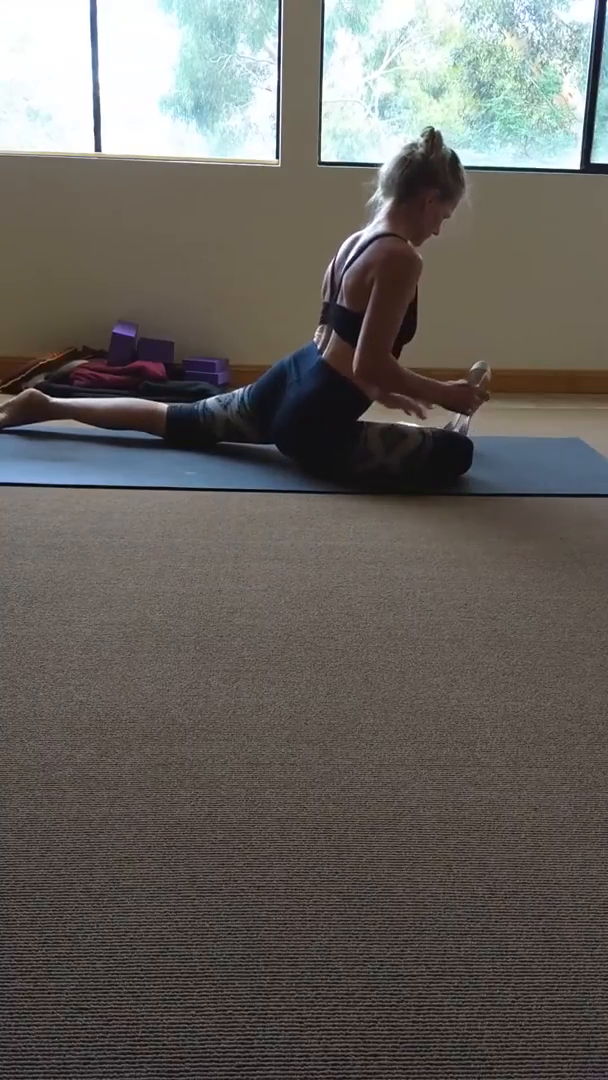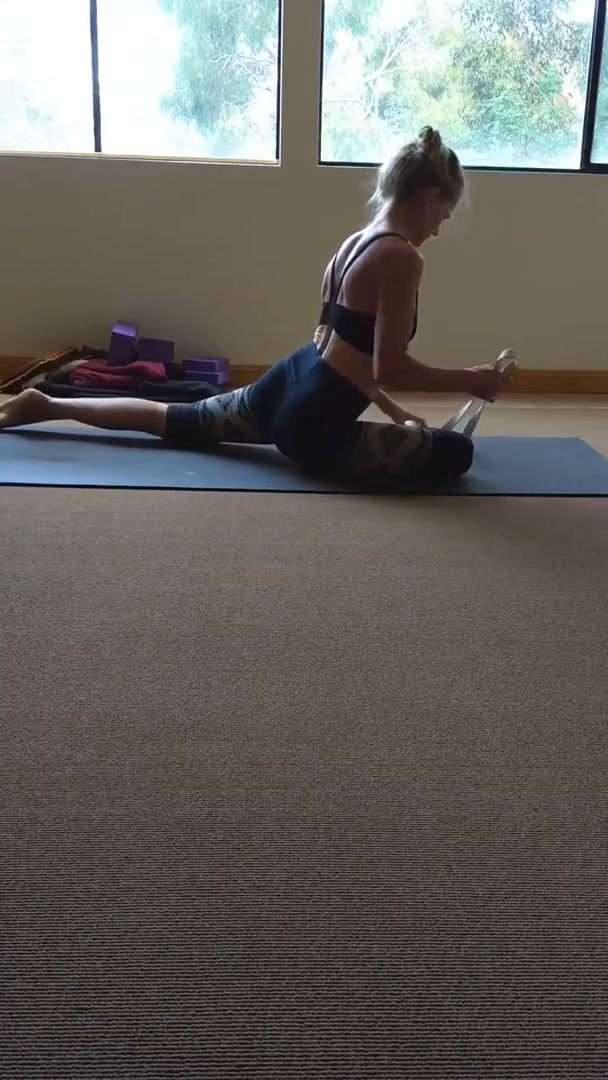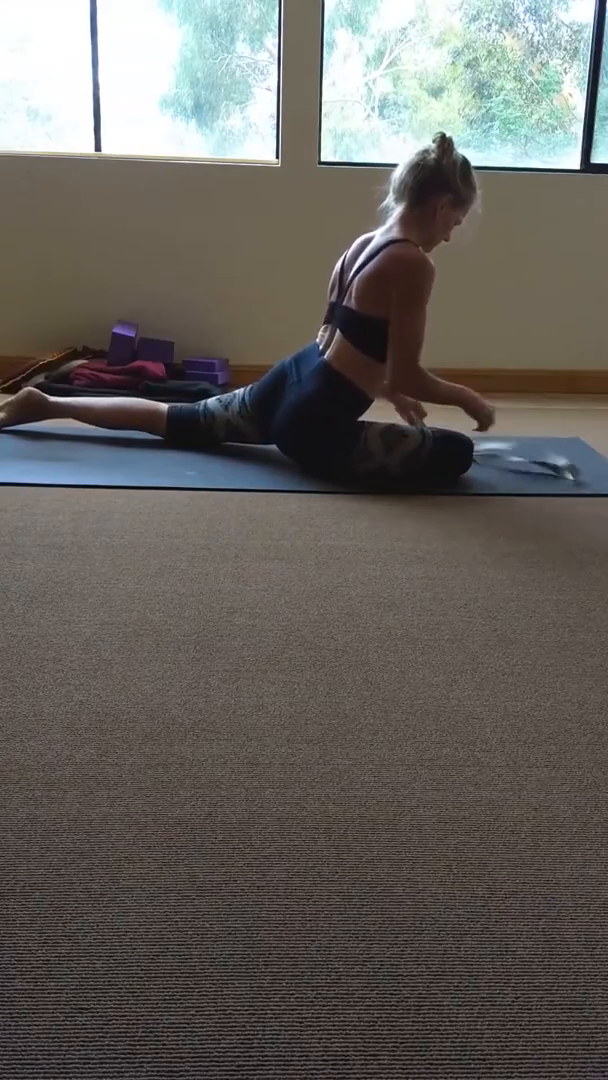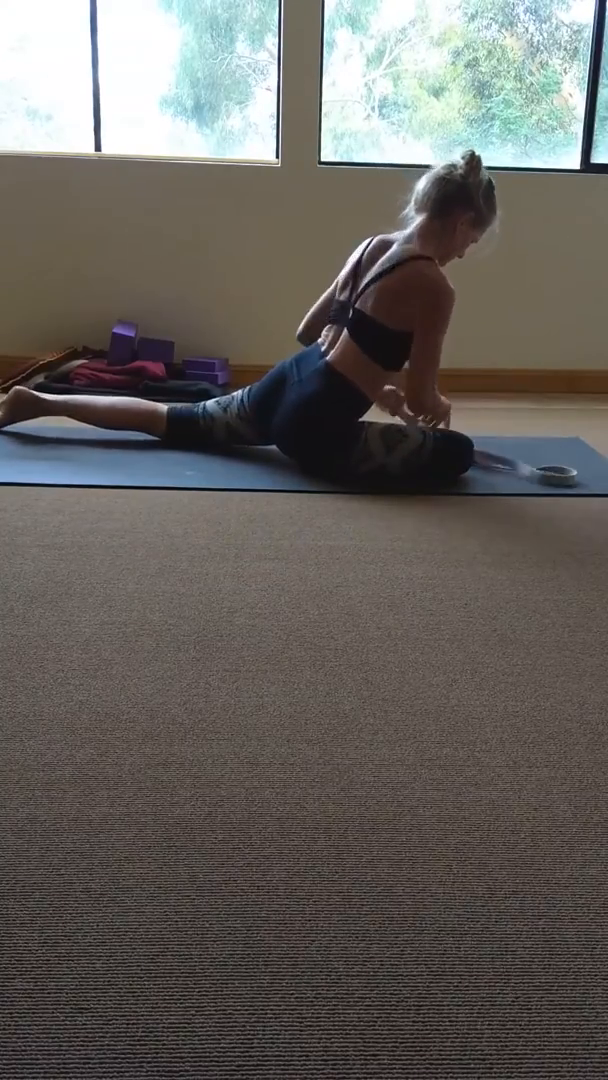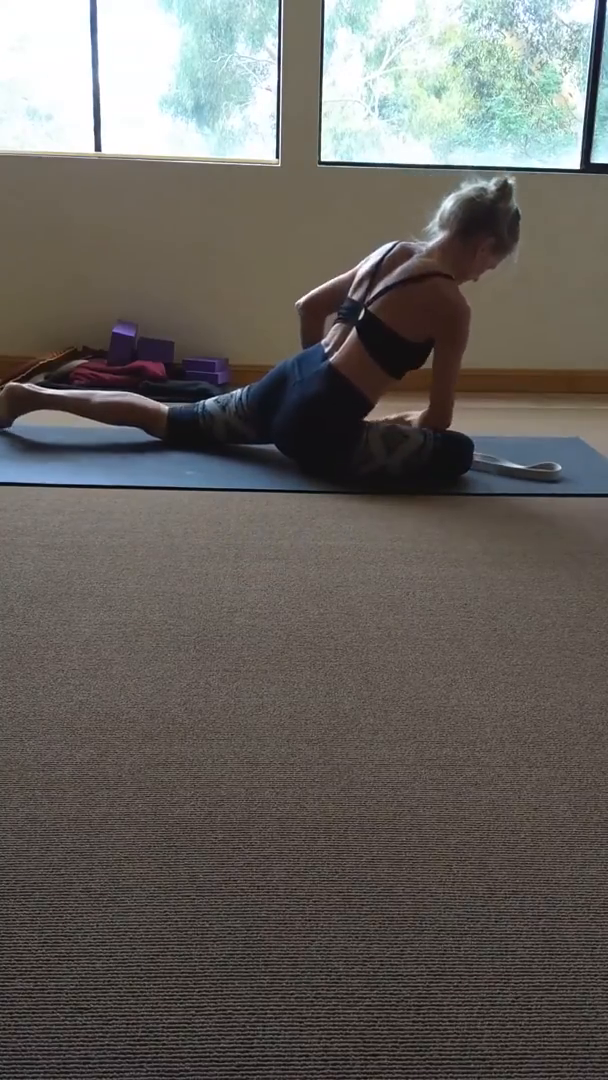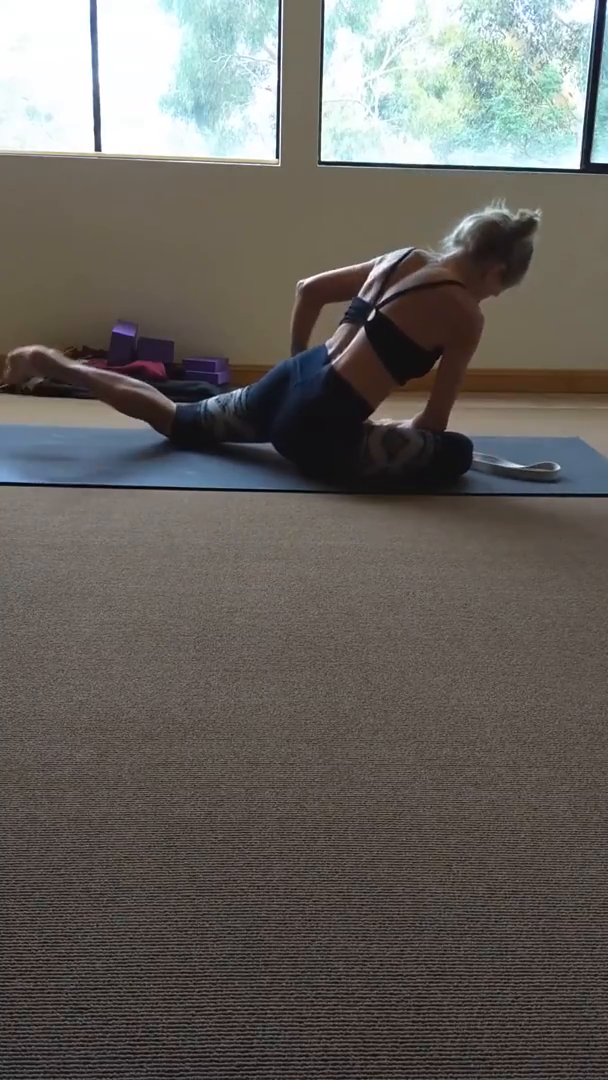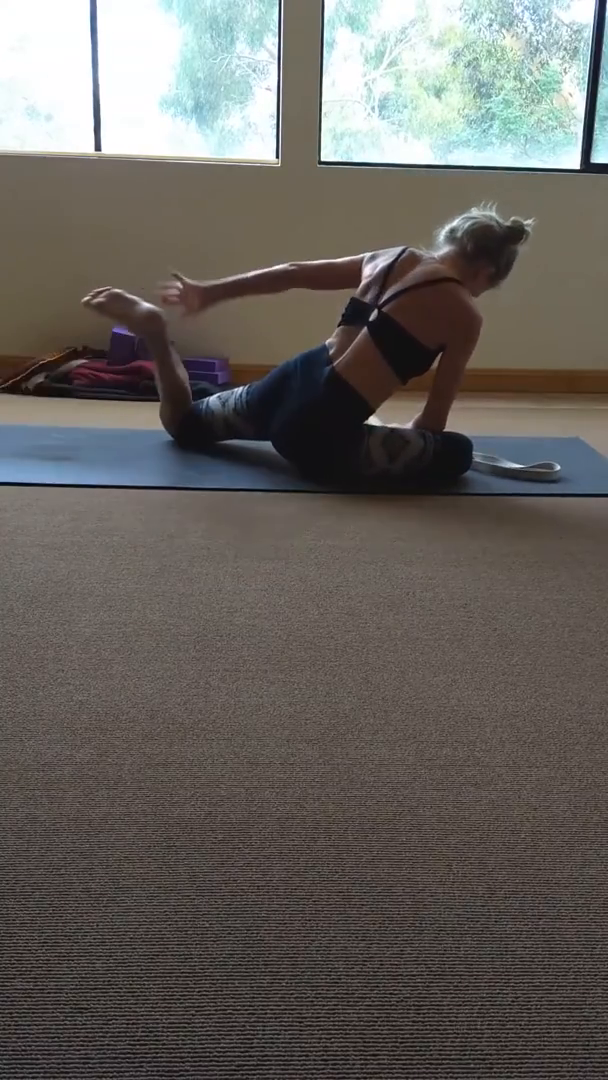
dt=0.3s
person 1, frame 1
left shoulder: (355, 242)
right shoulder: (401, 259)
right elbow: (370, 365)
left wrist: (388, 393)
right wrist: (444, 394)
left hip: (287, 384)
right hip: (314, 425)
left knee: (174, 420)
left ankle: (47, 405)
person 1, frame 2
left shoulder: (354, 242)
right shoulder: (401, 259)
right elbow: (389, 367)
left wrist: (391, 410)
right wrist: (470, 380)
left hip: (286, 383)
right hip: (314, 425)
left knee: (172, 420)
left ankle: (47, 404)
person 1, frame 3
left shoulder: (362, 245)
right shoulder: (413, 266)
right elbow: (408, 377)
left wrist: (391, 393)
right wrist: (466, 397)
left hip: (285, 384)
right hip: (314, 425)
left knee: (173, 418)
left ankle: (44, 404)
person 1, frame 4
left shoulder: (372, 247)
right shoulder: (433, 286)
right elbow: (420, 399)
right wrist: (440, 406)
left hip: (286, 383)
right hip: (315, 427)
left knee: (171, 420)
person 1, frame 5
left shoulder: (389, 253)
right shoulder: (450, 306)
left elbow: (307, 306)
right elbow: (439, 419)
right wrist: (409, 422)
left hip: (285, 384)
right hip: (317, 428)
left knee: (167, 419)
person 1, frame 6
left shoulder: (399, 259)
right shoulder: (465, 316)
left elbow: (308, 289)
right elbow: (434, 421)
right wrist: (394, 428)
left hip: (289, 382)
right hip: (318, 431)
left knee: (176, 419)
left ankle: (56, 364)
person 1, frame 7
left shoulder: (388, 258)
right shoulder: (464, 317)
left elbow: (296, 273)
right elbow: (433, 423)
left wrist: (210, 291)
right wrist: (402, 436)
left hip: (289, 384)
right hip: (319, 434)
left knee: (185, 423)
left ankle: (152, 329)
